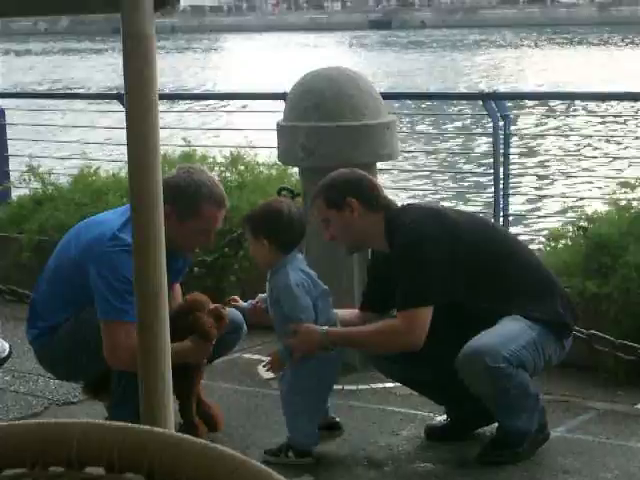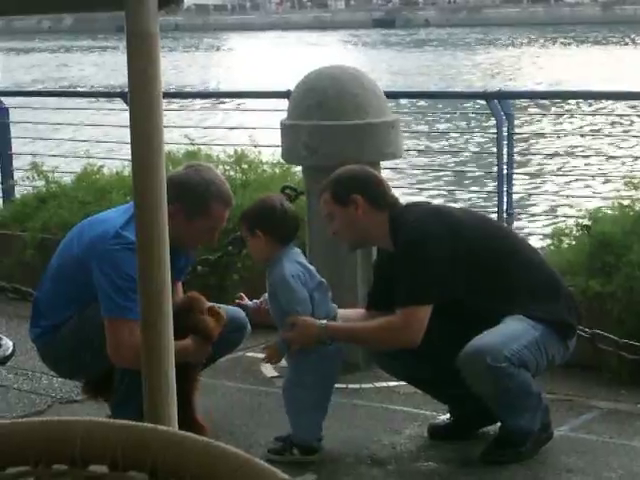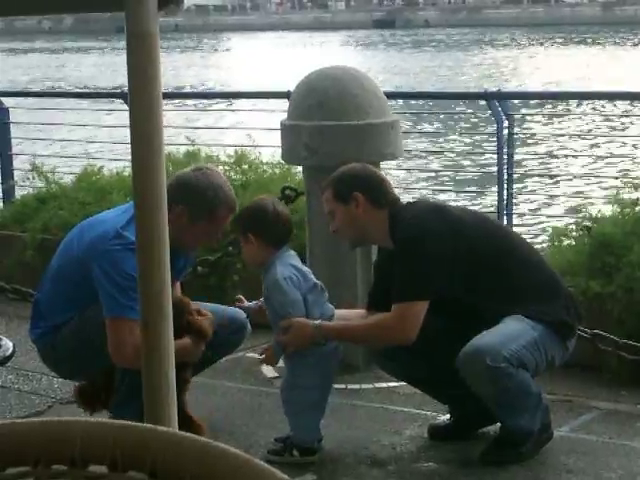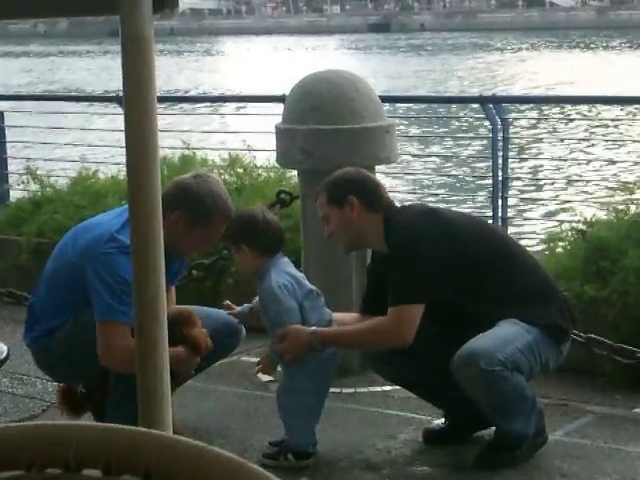
dt=0.3s
person 1, frame 1
left shoulder: (418, 233)
right shoulder: (389, 247)
left elbow: (411, 333)
right elbow: (367, 317)
left wrist: (324, 337)
left hip: (538, 320)
right hip: (479, 320)
left knee: (480, 357)
right knee: (383, 344)
left ankle: (527, 425)
right ankle: (471, 408)
person 1, frame 2
left shoulder: (422, 231)
right shoulder: (395, 244)
left elbow: (408, 331)
right elbow: (375, 316)
left wrist: (322, 331)
right wrist: (310, 315)
left hip: (542, 319)
right hip: (485, 318)
left knee: (482, 357)
right knee: (385, 343)
left ankle: (529, 424)
right ankle: (473, 407)
person 1, frame 3
left shoulder: (420, 229)
right shoulder: (395, 243)
left elbow: (403, 328)
right elbow: (376, 316)
left wrist: (318, 331)
right wrist: (309, 315)
left hip: (542, 320)
right hip: (484, 318)
left knee: (481, 357)
right knee: (387, 345)
left ankle: (530, 424)
right ankle: (473, 407)
person 1, frame 4
left shoulder: (415, 232)
right shoulder: (389, 248)
left elbow: (400, 331)
right elbow: (369, 320)
left wrist: (314, 338)
left hip: (536, 324)
right hip: (477, 322)
left knee: (476, 360)
right knee: (380, 347)
left ankle: (525, 428)
right ankle: (467, 411)
person 2, frame 1
left shoulder: (289, 280)
right shoulder: (286, 267)
left elbow: (305, 325)
right elbow: (274, 297)
left wrist: (284, 354)
left hip: (315, 349)
left knee: (297, 394)
left ankle: (300, 447)
right ankle: (324, 423)
person 2, frame 2
left shoulder: (286, 273)
right shoulder: (287, 261)
left elbow: (302, 319)
left wrist: (281, 347)
left hip: (316, 345)
right hip: (317, 343)
left knee: (301, 391)
right knee: (301, 391)
left ankle: (305, 445)
right ankle: (306, 435)
person 2, frame 3
left shoulder: (279, 276)
right shoulder: (284, 261)
left wrist: (277, 349)
right wrist: (253, 307)
left hip: (313, 346)
right hip: (316, 342)
left knee: (299, 392)
right knee: (301, 392)
left ankle: (305, 446)
right ankle: (305, 435)
person 2, frame 4
left shoulder: (275, 285)
right shoulder: (277, 268)
left wrist: (273, 358)
right wrist: (243, 310)
left hip: (313, 351)
left knee: (293, 396)
right knee: (297, 395)
left ankle: (299, 450)
right ankle: (300, 439)
person 3, frame 1
left shoulder: (175, 233)
right shoulder: (118, 249)
left elbow: (170, 286)
right elbow: (119, 352)
right wrist: (186, 351)
left hip: (117, 325)
left knee: (230, 325)
left ankle: (135, 391)
right ankle: (125, 421)
person 3, frame 2
left shoulder: (177, 232)
right shoulder: (122, 247)
left elbow: (173, 287)
right elbow: (123, 351)
right wrist: (189, 349)
left hip: (123, 322)
left knee: (234, 324)
left ankle: (140, 389)
right ankle: (128, 421)
person 3, frame 3
left shoulder: (177, 231)
right shoulder: (122, 247)
left elbow: (171, 284)
right elbow: (125, 350)
right wrist: (187, 348)
left hip: (118, 321)
left knee: (234, 324)
left ankle: (140, 390)
right ankle: (128, 421)
person 3, frame 4
left shoulder: (170, 234)
right shoulder: (117, 251)
left elbow: (166, 288)
right elbow: (114, 353)
right wrist: (178, 358)
left knee: (228, 329)
left ankle: (134, 394)
right ankle: (122, 424)
